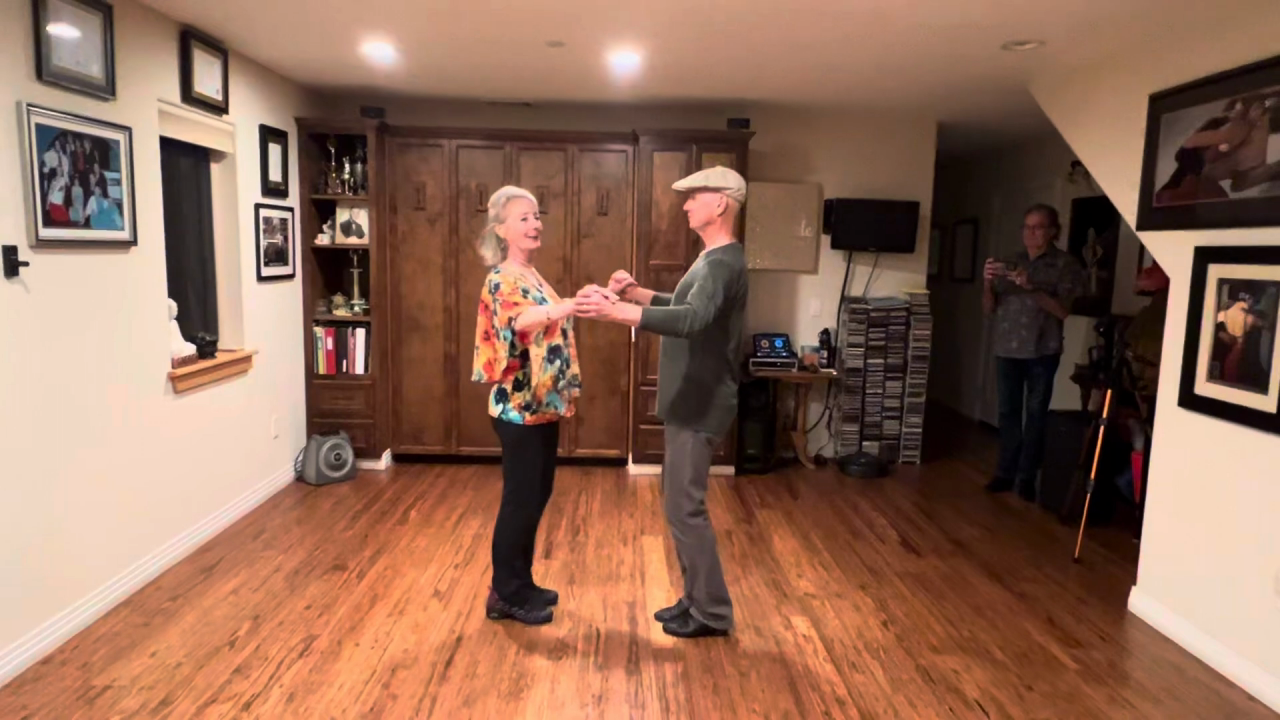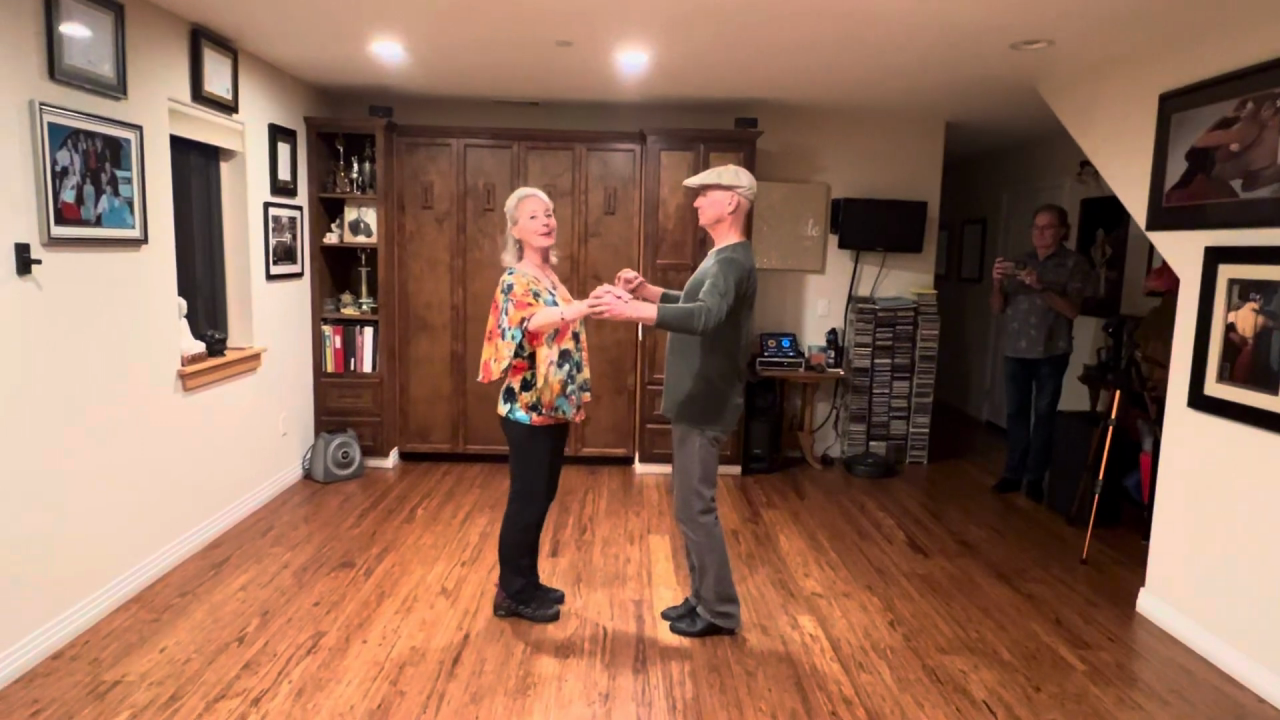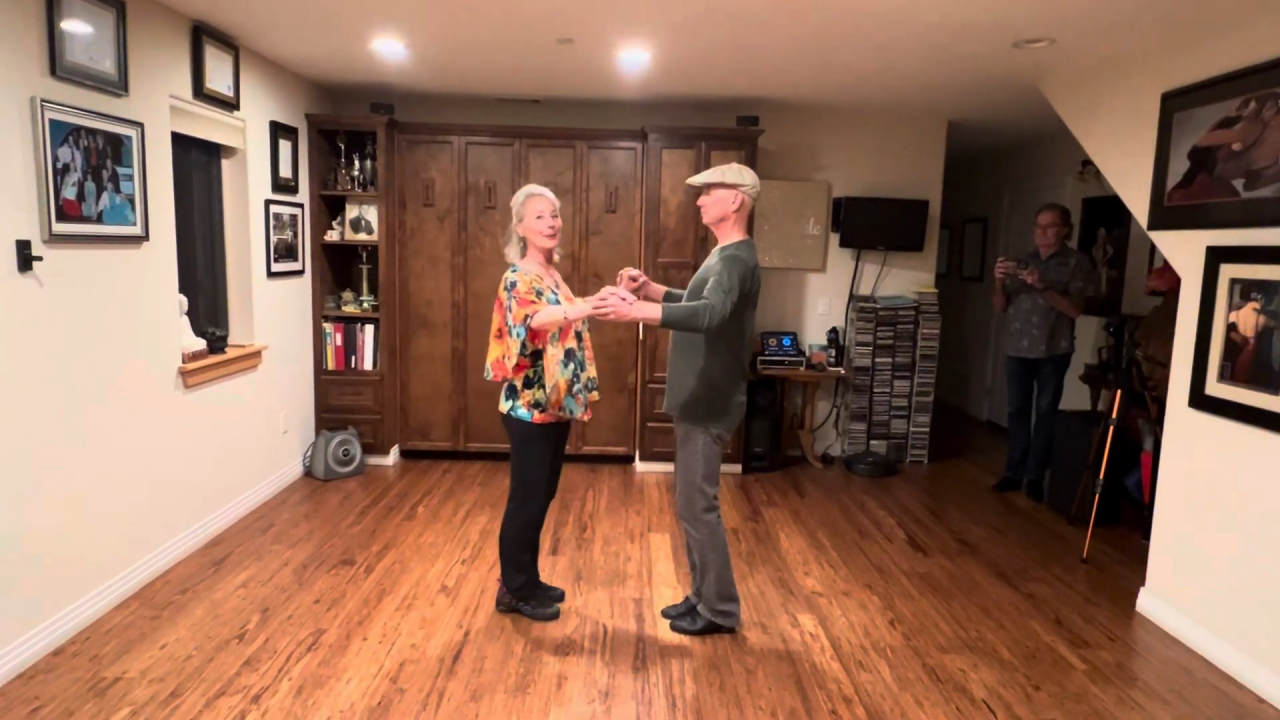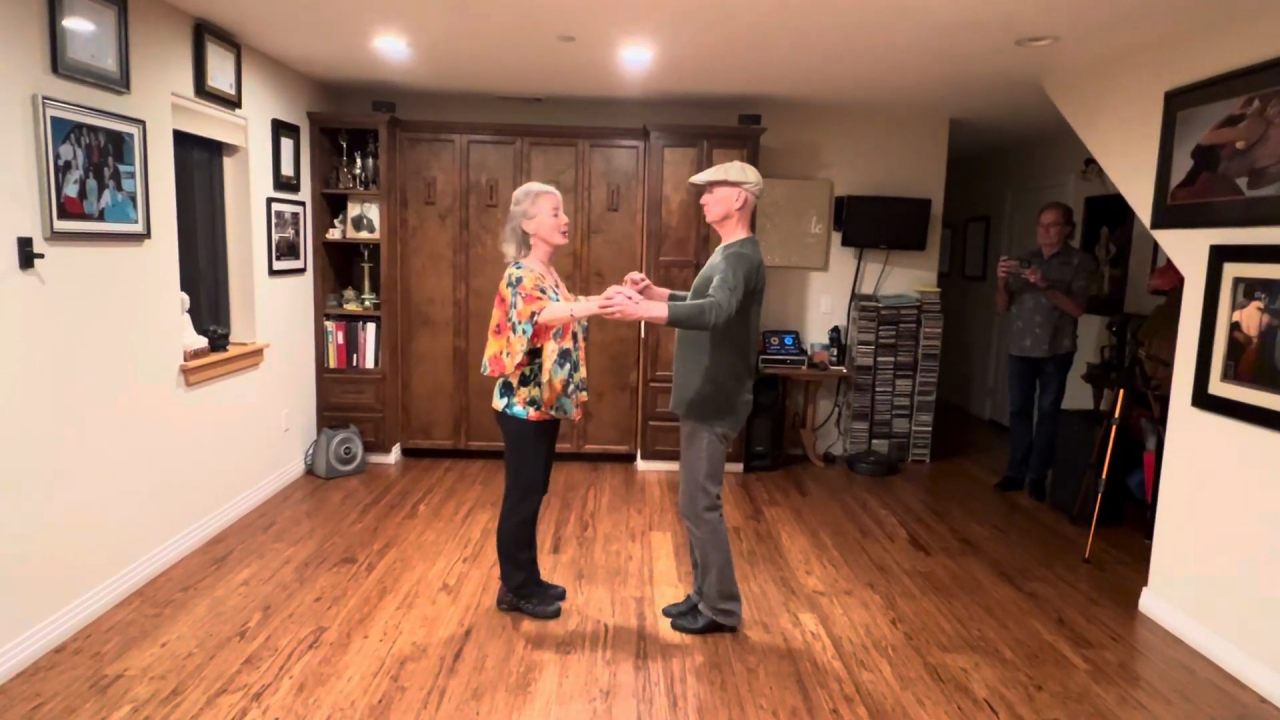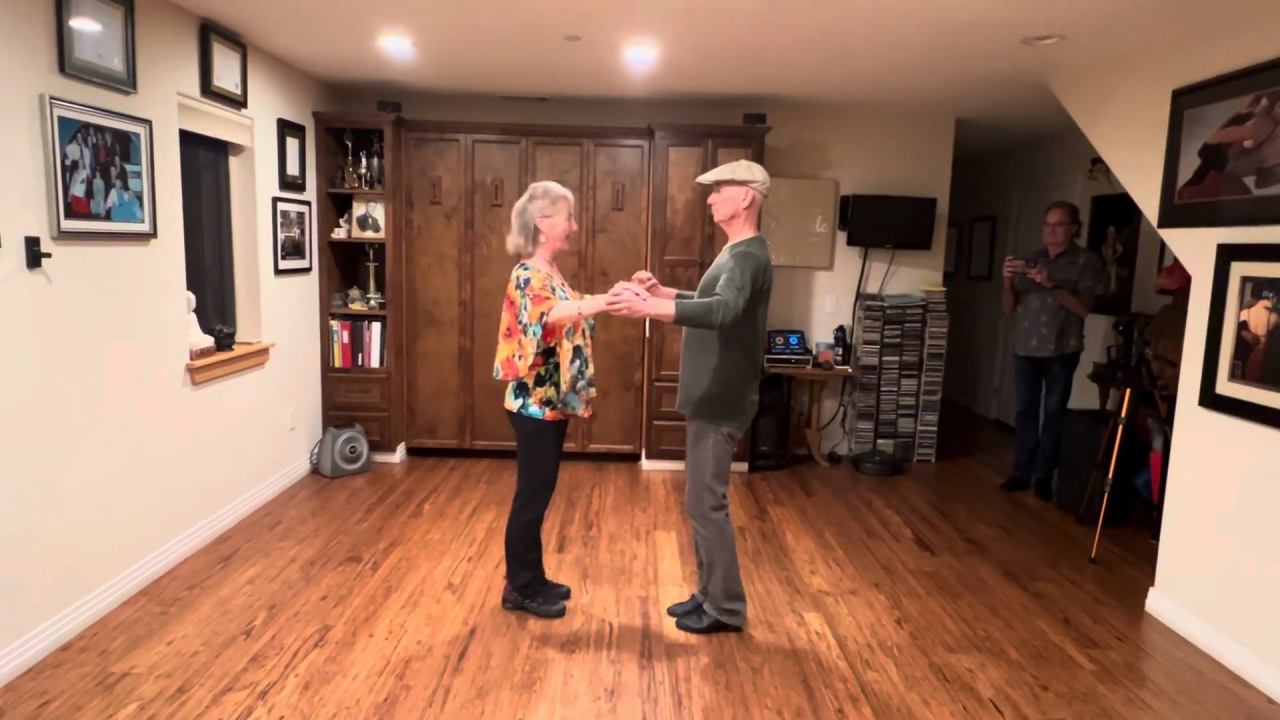
dt=0.7s
person 1, frame 1
left shoulder: (724, 263)
right shoulder: (713, 259)
left elbow: (692, 320)
right elbow: (682, 307)
left wrist: (617, 312)
right wrist: (637, 292)
left hip: (699, 406)
right hip: (688, 402)
left knee: (684, 509)
right knee: (682, 505)
left ankle: (713, 612)
right ankle: (695, 599)
person 1, frame 2
left shoulder: (733, 261)
right shoulder: (722, 257)
left elbow: (704, 317)
right elbow: (693, 305)
left wrist: (632, 310)
right wrist: (645, 290)
left hip: (706, 405)
right hip: (696, 401)
left knee: (695, 507)
right knee: (692, 505)
left ankle: (720, 611)
right ankle: (703, 598)
person 1, frame 3
left shoulder: (737, 260)
right shoulder: (724, 255)
left elbow: (708, 314)
right elbow: (694, 303)
left wrist: (636, 311)
right wrist: (648, 288)
left hip: (709, 403)
right hip: (698, 399)
left knee: (697, 505)
right knee: (692, 503)
left ankle: (720, 609)
right ankle: (703, 596)
person 1, frame 4
left shoulder: (742, 257)
right shoulder: (728, 254)
left elbow: (714, 313)
right elbow: (700, 304)
left wrist: (641, 311)
right wrist: (653, 293)
left hip: (715, 402)
right hip: (704, 398)
left knee: (700, 504)
right knee: (697, 502)
left ankle: (721, 608)
right ankle: (705, 595)
person 1, frame 5
left shoulder: (748, 257)
right shoulder: (736, 253)
left elbow: (721, 311)
left wrist: (648, 308)
right wrist: (660, 291)
left hip: (721, 402)
right hip: (710, 397)
left knee: (706, 503)
right knee: (703, 501)
left ankle: (727, 607)
right ankle: (709, 594)
person 2, frame 1
left shoulder: (531, 275)
right shoulder: (501, 280)
right elbow: (519, 321)
left wrist: (581, 304)
right wrist: (569, 306)
left hip: (542, 403)
right hip: (518, 407)
left knee: (537, 494)
right knee: (521, 498)
left ankle: (520, 585)
right ankle: (505, 595)
person 2, frame 2
left shoulder: (549, 275)
right shoulder: (516, 280)
right elbow: (530, 322)
left wrist: (596, 304)
right wrist: (582, 308)
left hip: (554, 404)
right hip: (528, 407)
left knee: (542, 496)
right knee: (527, 498)
left ankle: (526, 584)
right ankle: (512, 593)
person 2, frame 3
left shoulder: (552, 274)
right shoulder: (519, 278)
right elbow: (532, 319)
left wrist: (599, 301)
right wrist: (585, 308)
left hip: (554, 403)
right hip: (529, 405)
left knee: (542, 495)
right knee: (527, 497)
left ankle: (527, 581)
right ankle: (514, 590)
person 2, frame 4
left shoulder: (548, 272)
right shoulder: (521, 275)
left elbow: (564, 317)
right elbow: (538, 316)
left wrist: (603, 300)
right wrist: (596, 304)
left hip: (545, 401)
right hip: (523, 402)
left knee: (534, 493)
right knee: (522, 495)
left ankle: (527, 580)
right ankle: (514, 589)
person 2, frame 5
left shoulder: (549, 272)
right shoulder: (528, 275)
left elbow: (570, 313)
right elbow: (547, 316)
left wrist: (610, 298)
right wrist: (600, 303)
left hip: (552, 401)
right hip: (535, 403)
left knee: (540, 493)
right knee: (532, 494)
left ankle: (531, 579)
right ankle: (519, 588)
person 3, frame 1
left shoulder: (1065, 264)
right shoulder: (1011, 262)
left elbow: (1063, 310)
right elbow: (989, 308)
left wrist: (1031, 288)
right wrist: (988, 283)
left hip: (1042, 351)
right hip: (1007, 349)
left knee: (1035, 414)
right knee: (1007, 412)
left ankle: (1027, 477)
right ankle: (1006, 472)
person 3, frame 2
left shoulder: (1074, 264)
right shoulder: (1020, 262)
left elbow: (1072, 309)
right elbow: (998, 308)
left wrist: (1041, 287)
right wrist: (997, 283)
left hip: (1051, 351)
right hip: (1016, 350)
left knee: (1044, 414)
right knee: (1016, 412)
left ankle: (1035, 477)
right ankle: (1013, 473)
person 3, frame 3
left shoulder: (1077, 263)
right shoulder: (1022, 261)
left elbow: (1075, 309)
right elbow: (1000, 307)
left wrist: (1043, 287)
right wrist: (999, 282)
left hip: (1053, 351)
right hip: (1018, 349)
left knee: (1045, 413)
right knee: (1017, 411)
left ankle: (1035, 477)
right ankle: (1013, 472)
person 3, frame 4
left shoulder: (1080, 262)
right shoulder: (1024, 260)
left elbow: (1077, 308)
right elbow: (1003, 306)
left wrist: (1046, 285)
right wrist: (1002, 281)
left hip: (1055, 350)
right hip: (1020, 348)
left knee: (1048, 412)
right knee: (1019, 410)
left ankle: (1038, 476)
right ankle: (1016, 472)
person 3, frame 5
left shoulder: (1087, 262)
right shoulder: (1031, 260)
left elbow: (1084, 308)
right elbow: (1009, 306)
left wrist: (1051, 285)
right wrist: (1008, 281)
left hip: (1061, 350)
right hip: (1026, 347)
left knee: (1054, 412)
right knee: (1025, 410)
left ankle: (1043, 476)
right ankle: (1021, 472)
